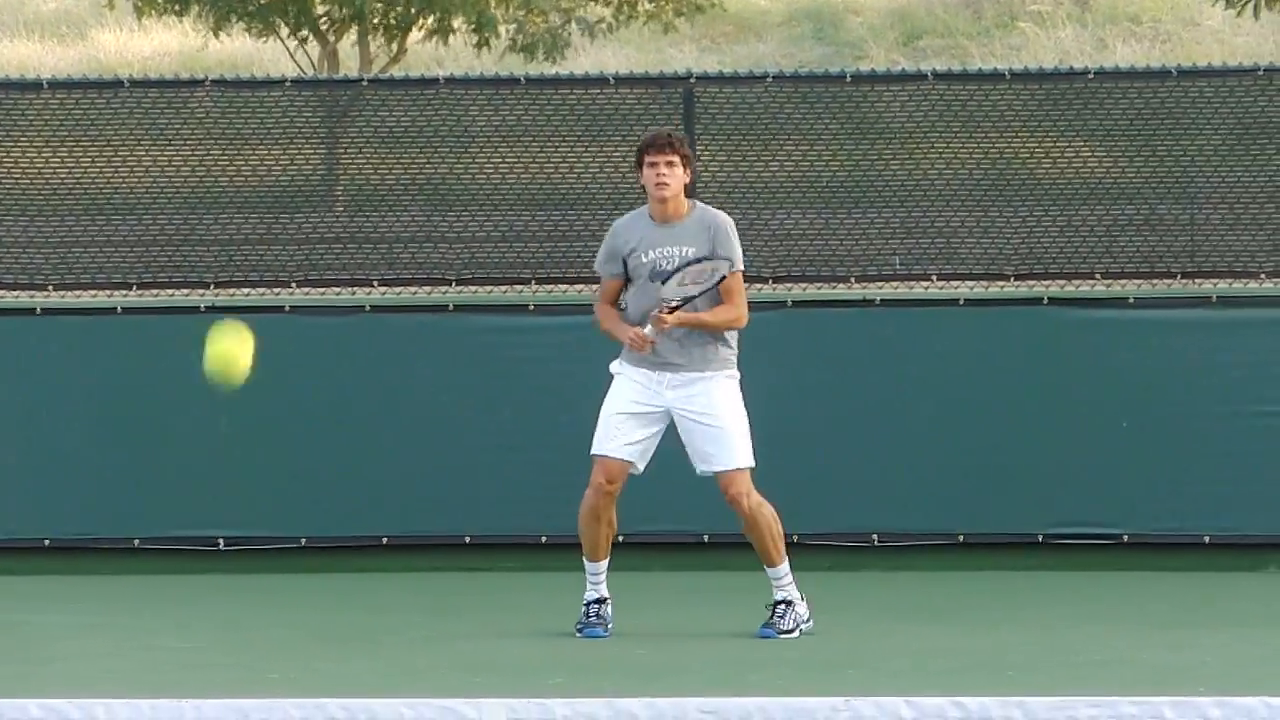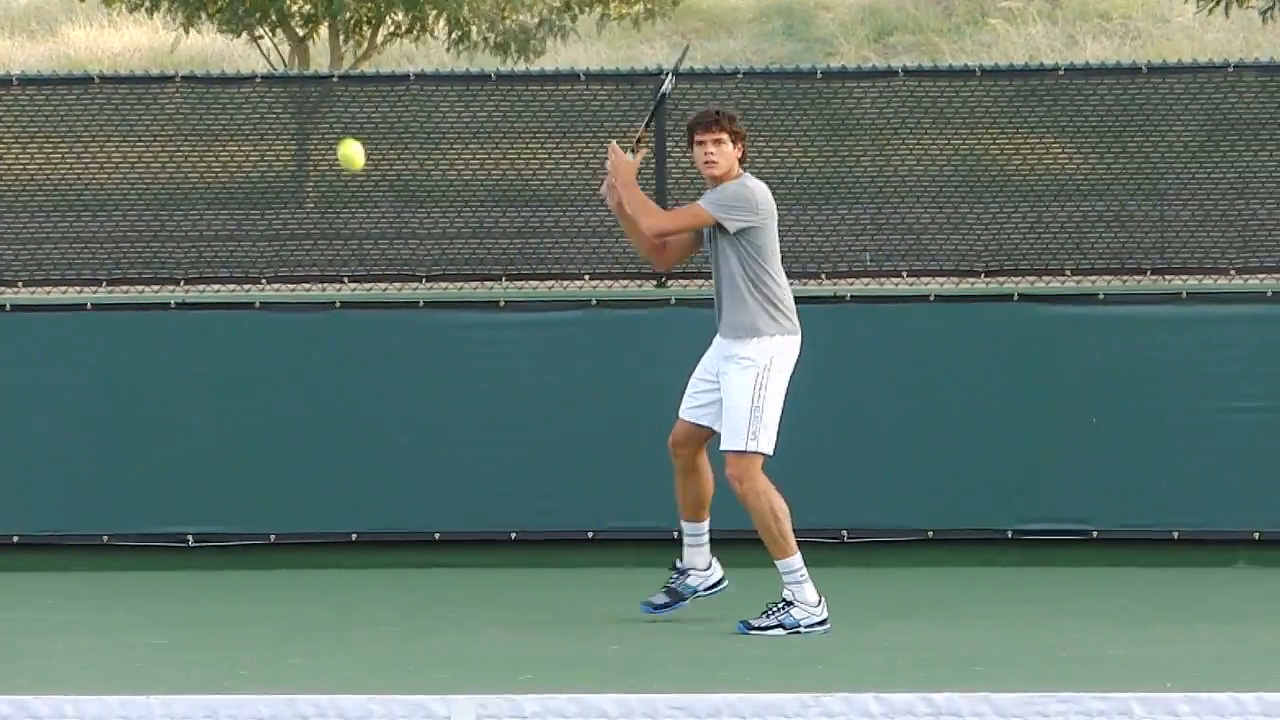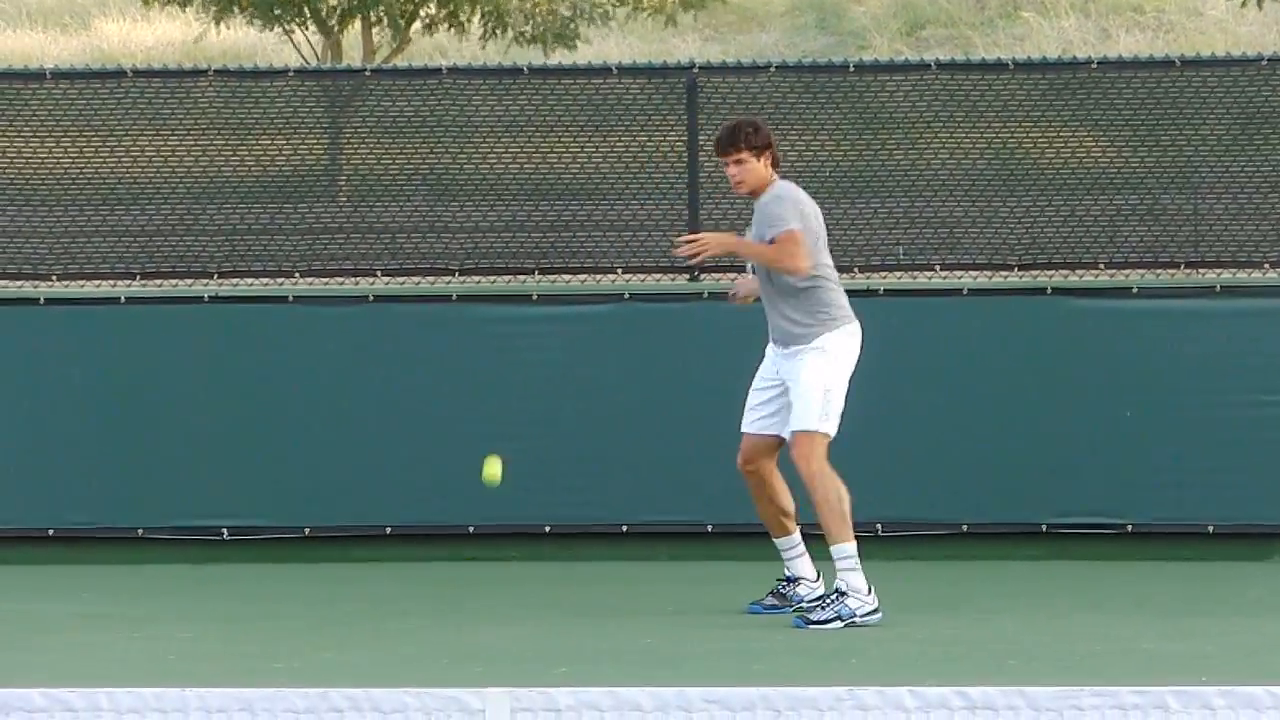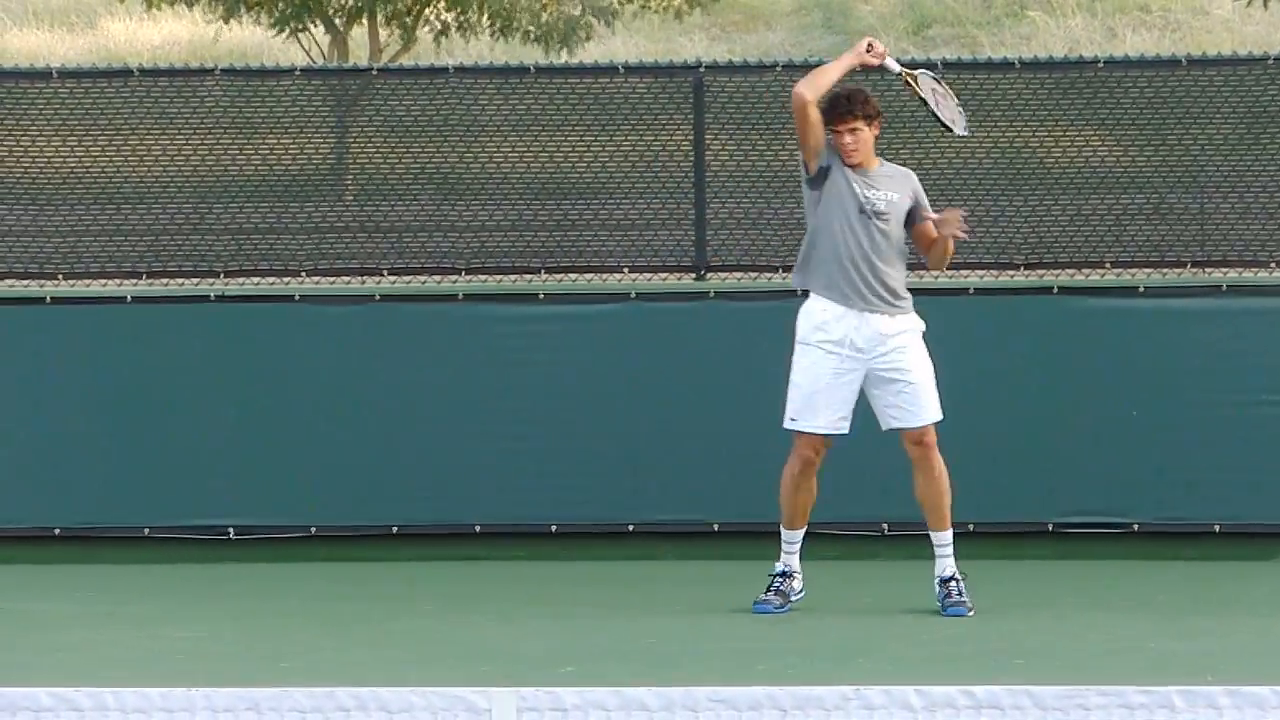
dt=0.5s
person 1, frame 1
left shoulder: (716, 226)
right shoulder: (624, 231)
left elbow: (736, 315)
right elbow: (604, 306)
left wrist: (684, 320)
right wrist: (626, 333)
left hip: (708, 377)
right hip: (640, 377)
left knee: (739, 493)
right knee: (603, 485)
left ankle: (788, 596)
right ankle: (596, 596)
person 1, frame 2
left shoulder: (746, 194)
right shoulder: (711, 202)
left elbow: (653, 225)
right elbow: (663, 254)
left wrist: (628, 181)
right wrist: (621, 203)
left hip: (762, 347)
right hip: (730, 343)
left knee: (742, 474)
right knee: (682, 444)
left ankle: (805, 601)
right ankle: (698, 567)
person 1, frame 3
left shoulder: (782, 199)
right shoulder: (770, 206)
left elbow: (796, 262)
left wrist: (730, 245)
right wrist: (752, 286)
left hip: (825, 344)
right hip: (787, 348)
left knee: (807, 457)
right knee: (752, 461)
left ankle: (855, 588)
right ankle: (801, 574)
person 1, frame 4
left shoulder: (903, 181)
right shoulder: (821, 166)
left elbow: (934, 257)
right elbow: (802, 99)
left wrist: (945, 230)
right wrist: (854, 58)
left hip: (893, 327)
right hip: (828, 326)
left knee: (923, 444)
right knee: (806, 451)
left ankle: (948, 572)
right ankle: (788, 570)
